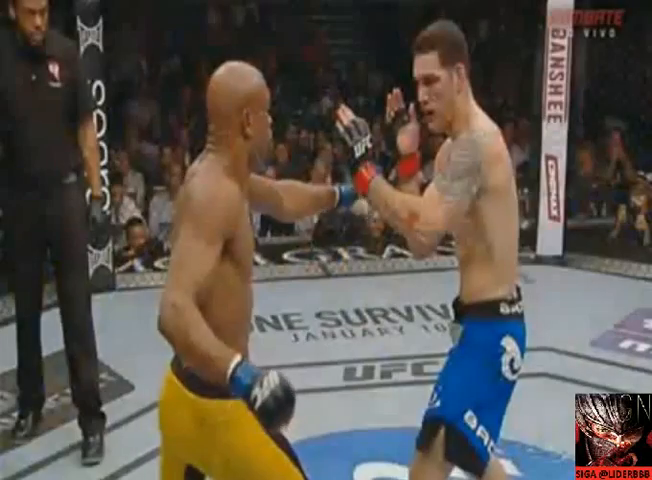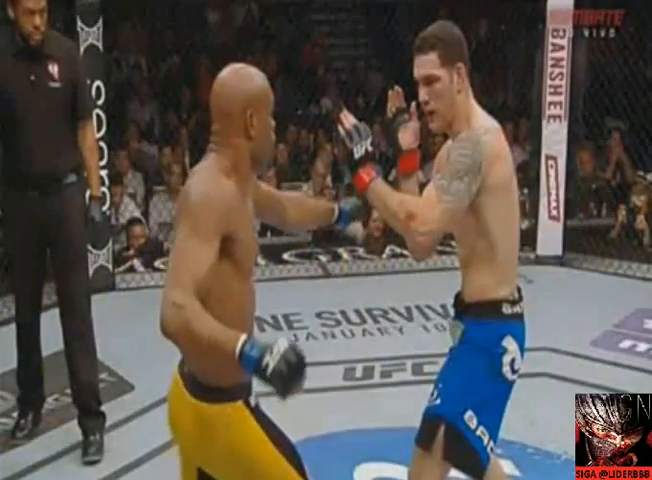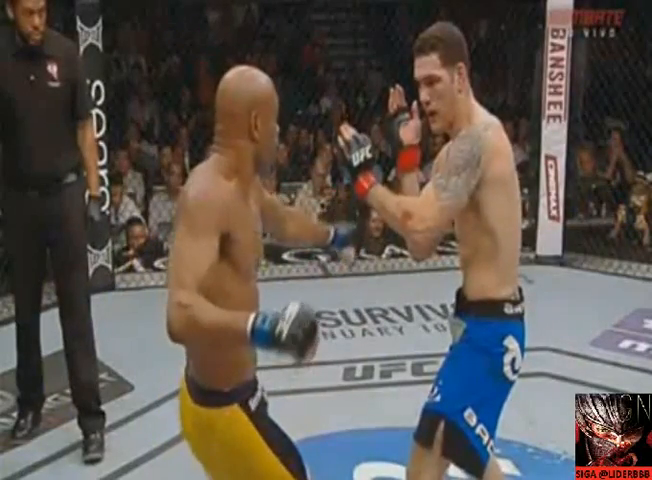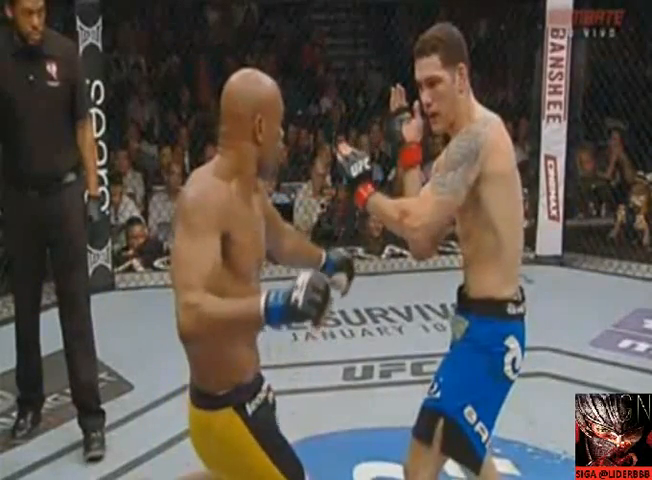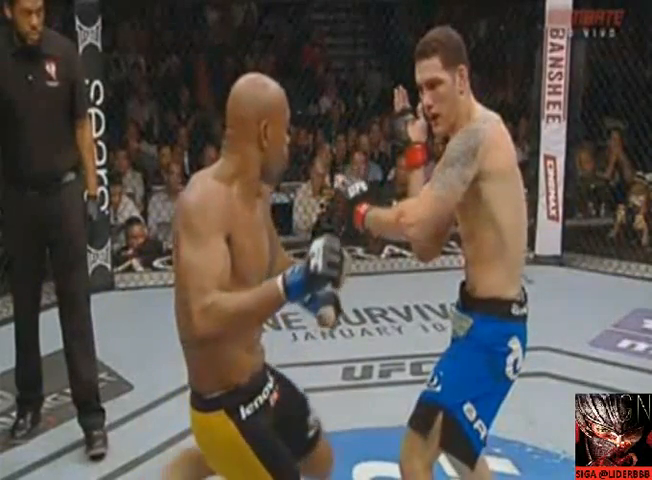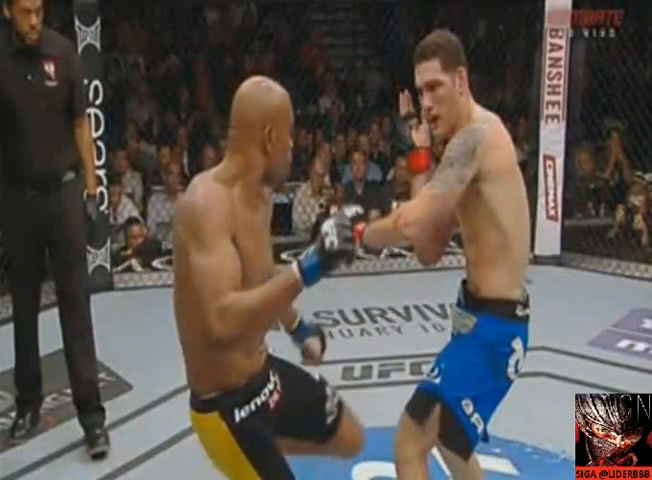
dt=0.5s
person 1, frame 1
left shoulder: (66, 53)
left elbow: (85, 128)
left wrist: (95, 191)
left hip: (65, 192)
left knee: (77, 308)
left ankle: (91, 417)
person 1, frame 2
left shoulder: (66, 53)
left elbow: (84, 128)
left wrist: (95, 193)
left hip: (65, 192)
left knee: (76, 308)
left ankle: (91, 416)
person 1, frame 3
left shoulder: (66, 52)
left elbow: (84, 127)
left wrist: (94, 192)
left hip: (64, 191)
left knee: (76, 307)
left ankle: (90, 415)
person 1, frame 4
left shoulder: (65, 52)
left elbow: (82, 126)
left wrist: (93, 191)
left hip: (64, 192)
left knee: (76, 305)
left ankle: (91, 415)
person 1, frame 5
left shoulder: (64, 52)
left elbow: (82, 125)
left wrist: (92, 189)
left hip: (63, 191)
left knee: (75, 304)
left ankle: (91, 414)
person 1, frame 6
left shoulder: (63, 51)
left elbow: (80, 124)
left wrist: (91, 188)
left hip: (63, 190)
left knee: (75, 302)
left ankle: (91, 412)
person 2, frame 1
left shoulder: (477, 142)
right shoulder: (453, 147)
left elbow: (424, 227)
right elbow: (422, 244)
left wrist: (364, 169)
right wrist: (407, 159)
left hip: (490, 329)
right hip: (488, 323)
person 2, frame 2
left shoulder: (477, 141)
right shoulder: (454, 148)
left elbow: (422, 228)
right elbow: (421, 247)
left wrist: (364, 170)
right wrist: (407, 158)
left hip: (490, 328)
right hip: (484, 322)
person 2, frame 3
left shoulder: (478, 138)
right shoulder: (455, 149)
left elbow: (421, 225)
right elbow: (421, 245)
left wrist: (364, 176)
right wrist: (407, 153)
left hip: (489, 327)
right hip: (485, 321)
person 2, frame 4
left shoulder: (478, 135)
right shoulder: (459, 149)
left elbow: (416, 222)
right elbow: (423, 245)
left wrist: (363, 188)
right wrist: (410, 153)
left hip: (489, 327)
right hip: (485, 320)
person 2, frame 5
left shoulder: (477, 135)
right shoulder: (465, 145)
left elbow: (413, 222)
right elbow: (426, 247)
left wrist: (361, 209)
right wrist: (415, 153)
left hip: (490, 327)
right hip: (486, 318)
person 2, frame 6
left shoulder: (476, 136)
right shoulder: (467, 146)
left elbow: (409, 224)
right elbow: (429, 252)
left wrist: (360, 231)
right wrist: (420, 159)
left hip: (492, 326)
right hip: (485, 316)
right knee: (448, 440)
person 3, frame 1
left shoulder: (222, 175)
right shoulder: (213, 192)
left elbow: (283, 200)
right elbow: (174, 313)
left wrist: (341, 194)
right wrist: (242, 375)
right hip: (213, 406)
person 3, frame 2
left shoulder: (237, 180)
right shoulder: (209, 192)
left elbow: (285, 210)
right elbow: (176, 312)
left wrist: (338, 212)
right wrist: (250, 352)
right hip: (217, 406)
person 3, frame 3
left shoulder: (244, 184)
right shoulder: (207, 194)
left elbow: (283, 222)
right elbow: (181, 315)
left wrist: (333, 235)
right wrist: (262, 328)
left hip: (229, 394)
right hip: (222, 406)
person 3, frame 4
left shoulder: (251, 188)
right shoulder: (205, 196)
left elbow: (280, 239)
right elbow: (190, 316)
left wrist: (326, 261)
right wrist: (275, 307)
left hip: (247, 386)
right hip: (225, 405)
person 3, frame 5
left shoulder: (257, 193)
right shoulder: (205, 201)
right elbow: (204, 319)
left wrist: (312, 293)
right wrist: (291, 284)
left hip: (259, 379)
right hip: (225, 405)
person 3, frame 6
left shoulder: (260, 195)
right shoulder: (205, 203)
right elbow: (224, 321)
left wrist: (297, 326)
right wrist: (309, 267)
left hip: (265, 373)
right hip: (225, 403)
left knee: (348, 438)
left ankle: (267, 447)
